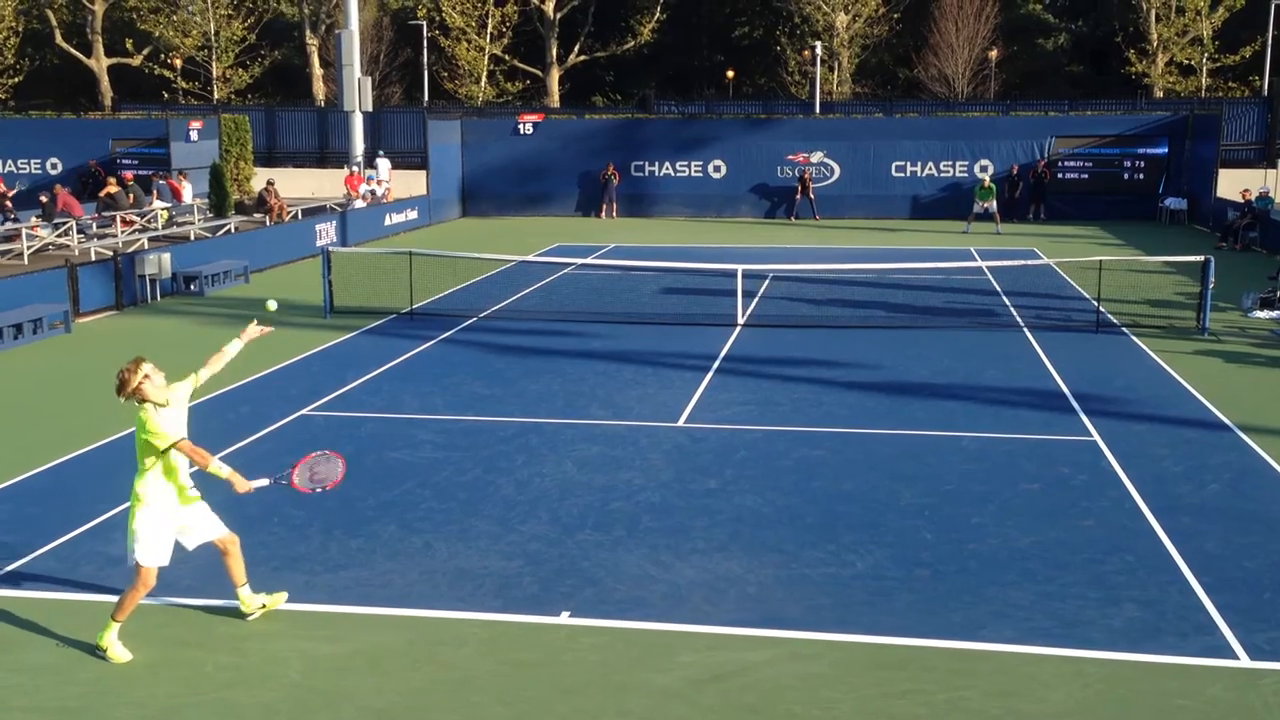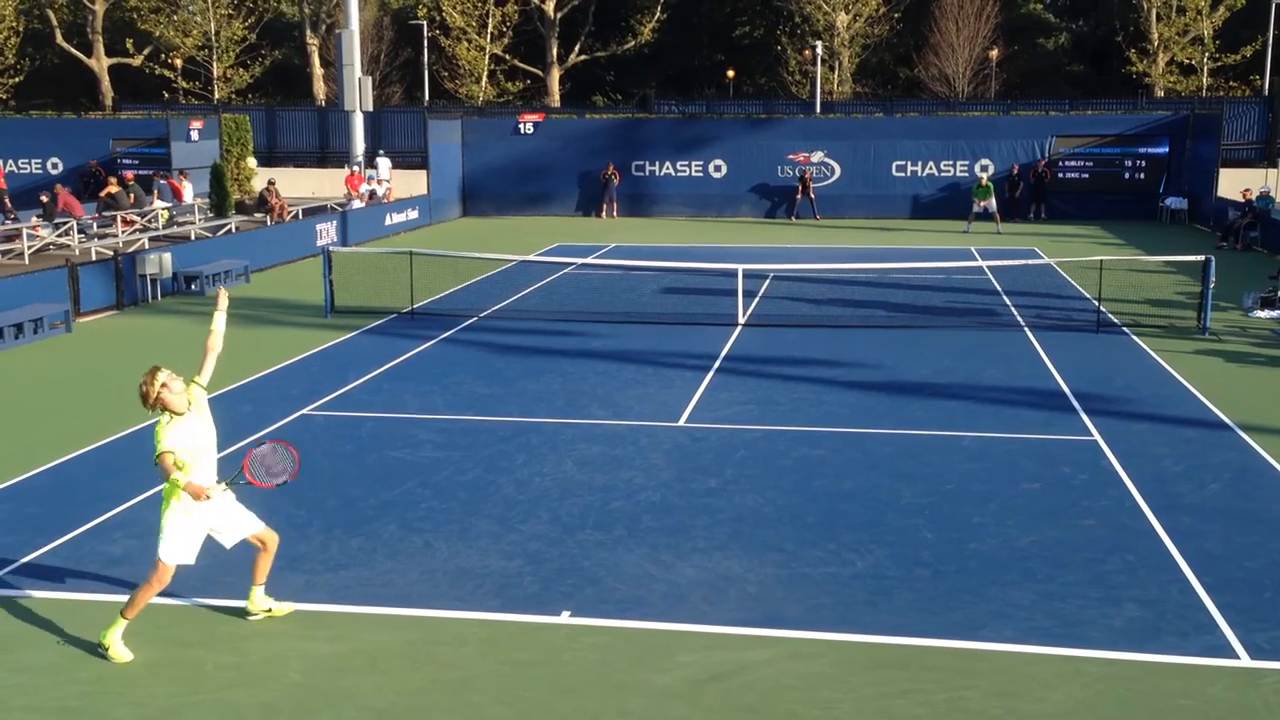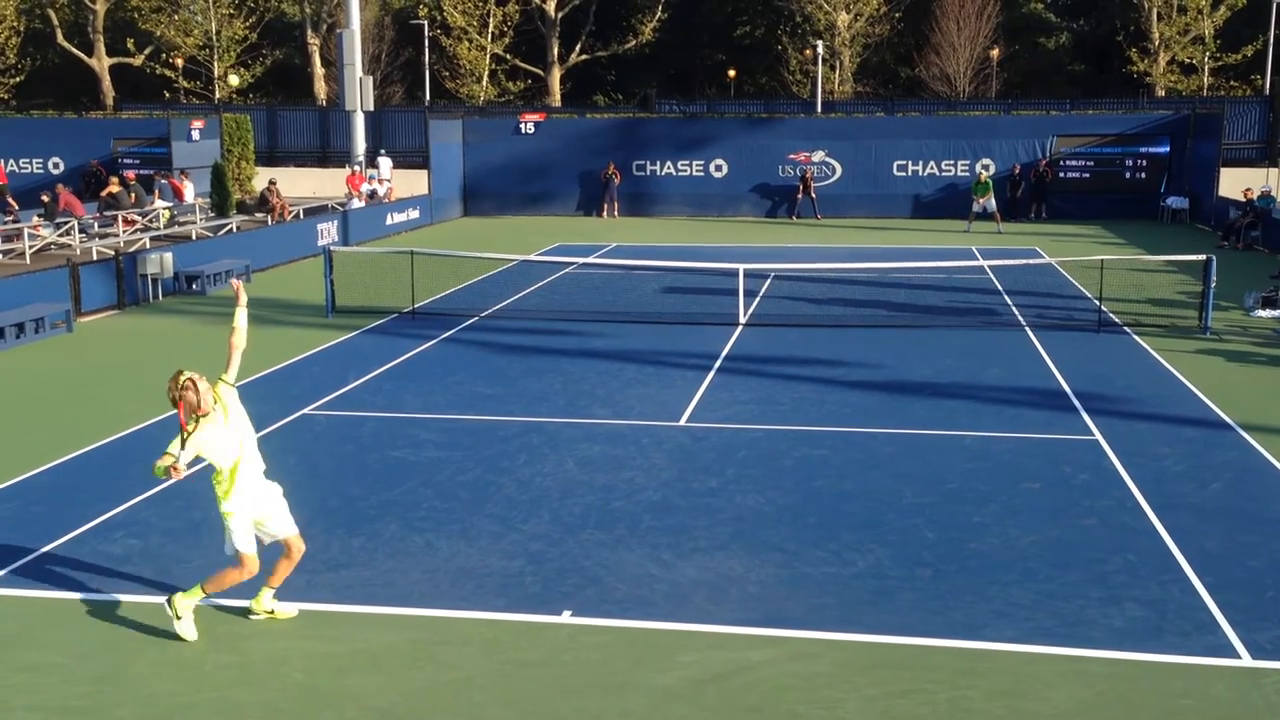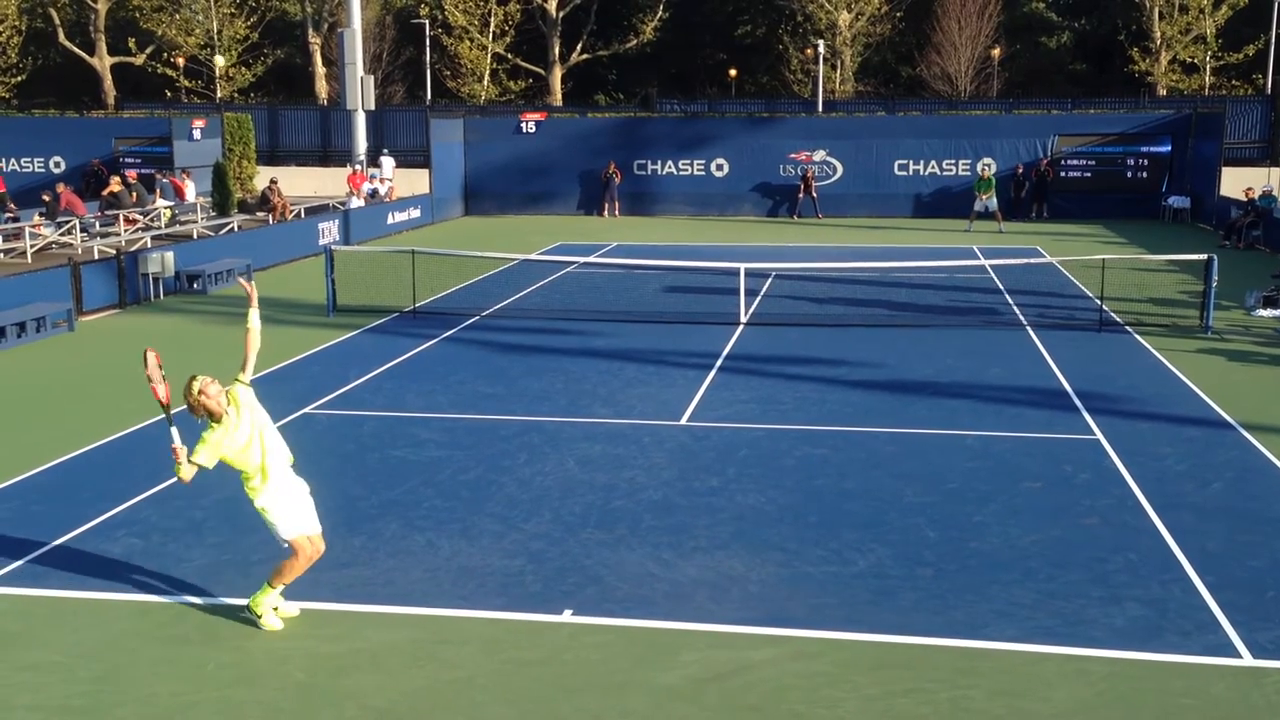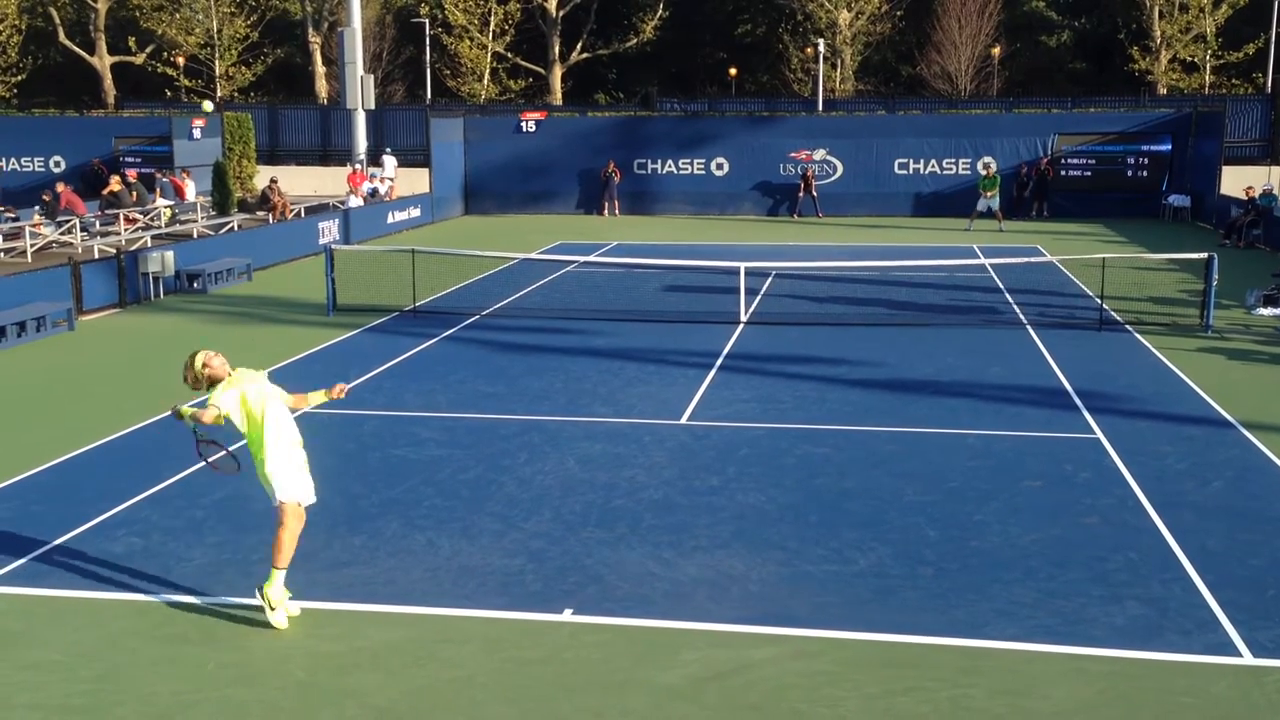
dt=0.2s
person 1, frame 1
left shoulder: (174, 394)
right shoulder: (151, 420)
left elbow: (210, 368)
right elbow: (193, 453)
left wrist: (242, 338)
right wrist: (230, 475)
left hip: (183, 497)
right hip: (154, 507)
left knee: (230, 543)
right knee: (145, 580)
left ankle: (249, 601)
right ankle: (108, 637)
person 1, frame 2
left shoulder: (195, 396)
right shoulder: (166, 430)
left elbow: (212, 351)
right elbow: (167, 466)
left wrist: (220, 311)
right wrist: (186, 485)
left hip: (215, 497)
right hip: (184, 506)
left knee: (269, 539)
right knee: (160, 577)
left ankle: (258, 602)
right ankle: (112, 636)
person 1, frame 3
left shoulder: (224, 392)
right shoulder: (193, 433)
left elbow: (237, 345)
right elbow: (161, 465)
left wrist: (241, 304)
right wrist: (170, 468)
left hip: (262, 487)
right hip: (237, 499)
left knee: (296, 549)
right knee: (247, 567)
left ankle: (263, 601)
right ankle: (184, 602)
person 1, frame 4
left shoulder: (240, 394)
right shoulder: (212, 439)
left elbow: (252, 347)
right elbow: (185, 475)
left wrist: (253, 304)
right wrist: (181, 460)
left hip: (291, 483)
right hip: (268, 494)
left knee: (316, 548)
right knee: (302, 552)
left ankle: (271, 596)
right ankle: (261, 602)
person 1, frame 5
left shoulder: (249, 377)
right shoulder: (221, 393)
left elbow: (294, 401)
right elbow: (210, 416)
left wrist: (326, 394)
right wrist: (185, 412)
left hip: (291, 449)
right hip: (272, 454)
left knee: (298, 516)
right knee: (290, 514)
left ankle: (275, 590)
right ankle: (272, 590)
